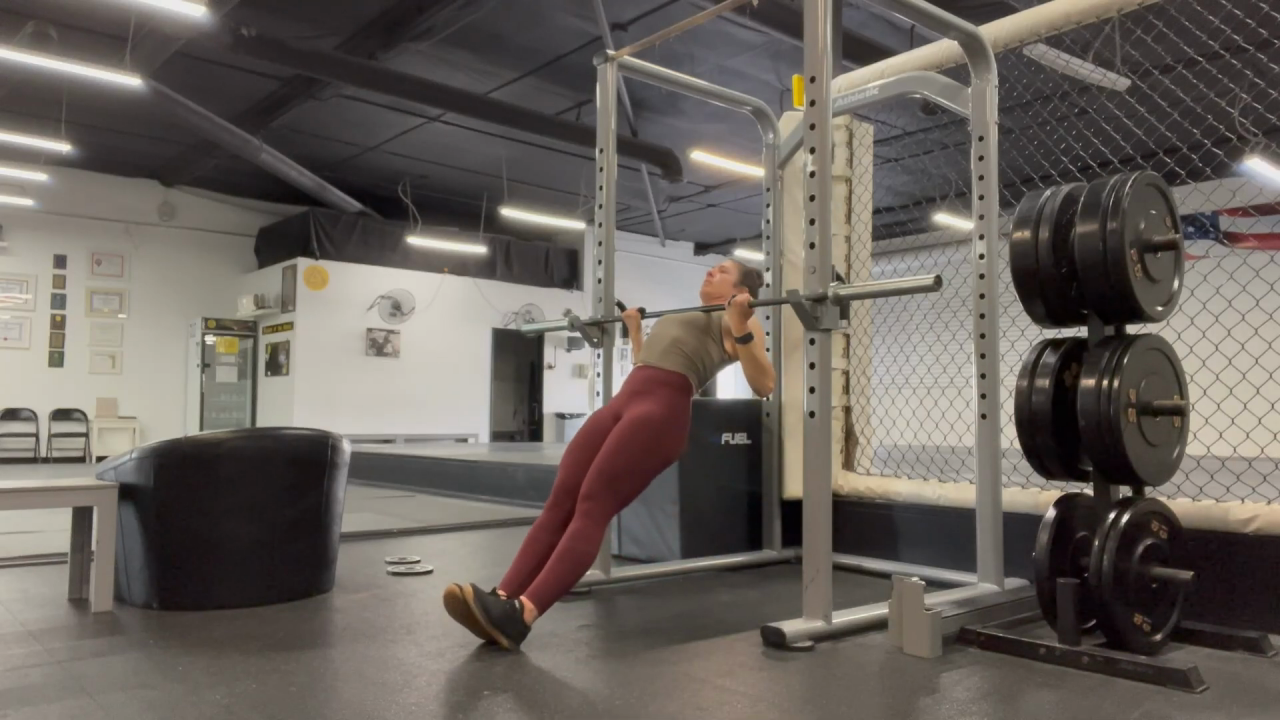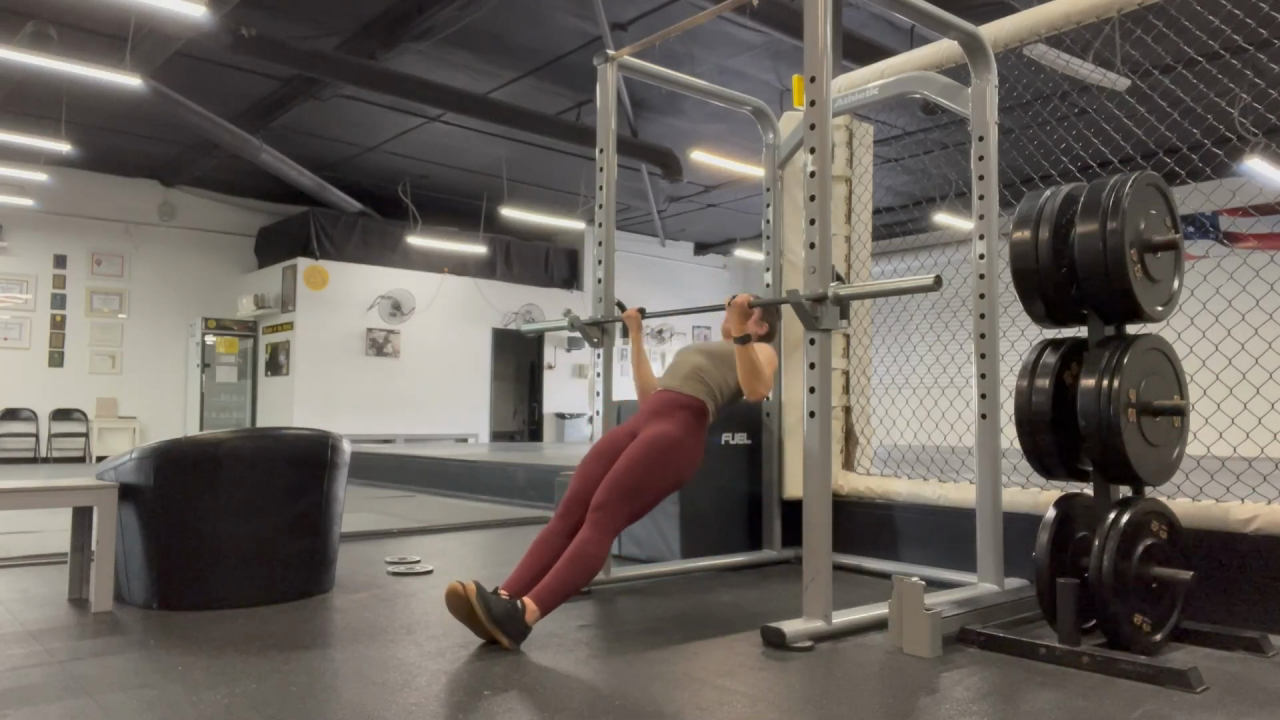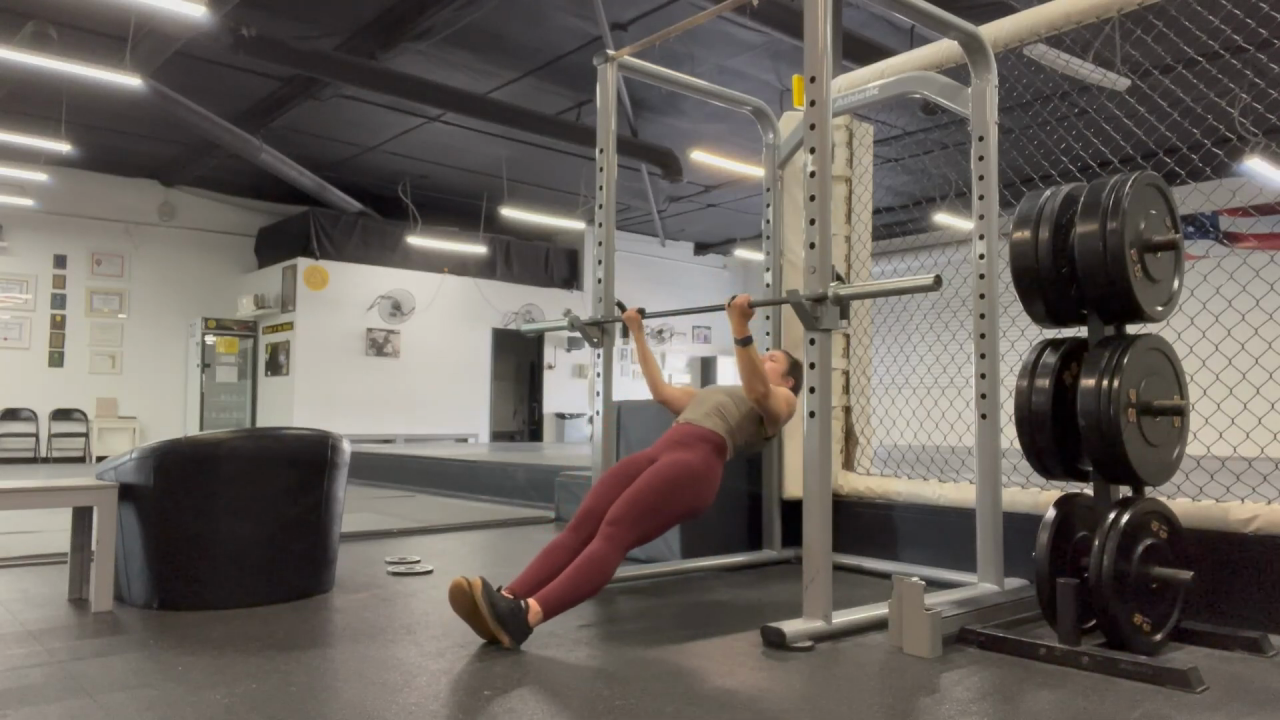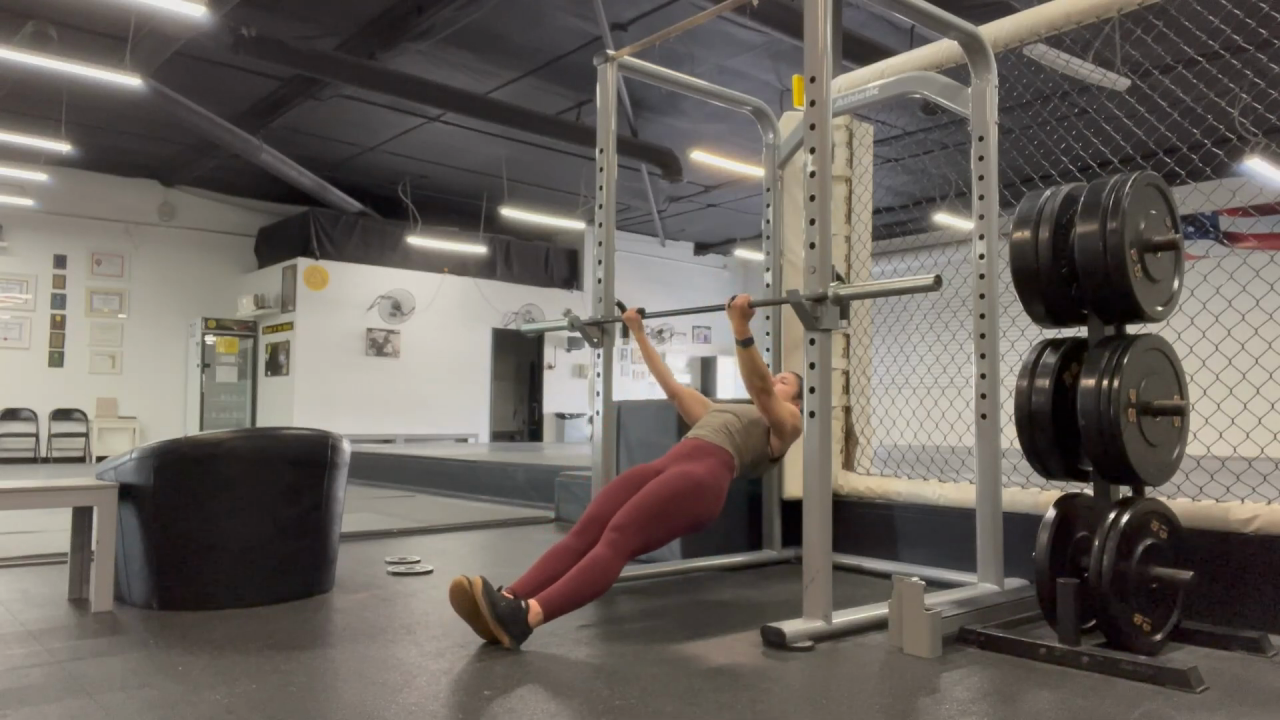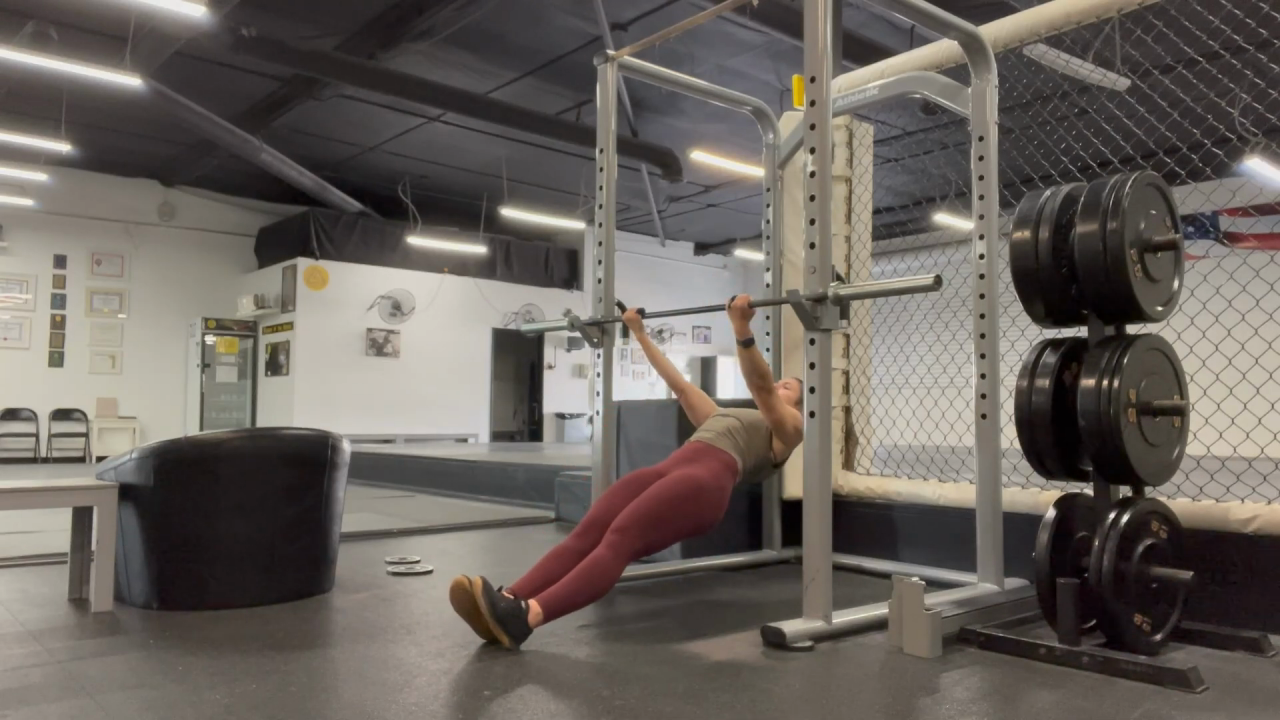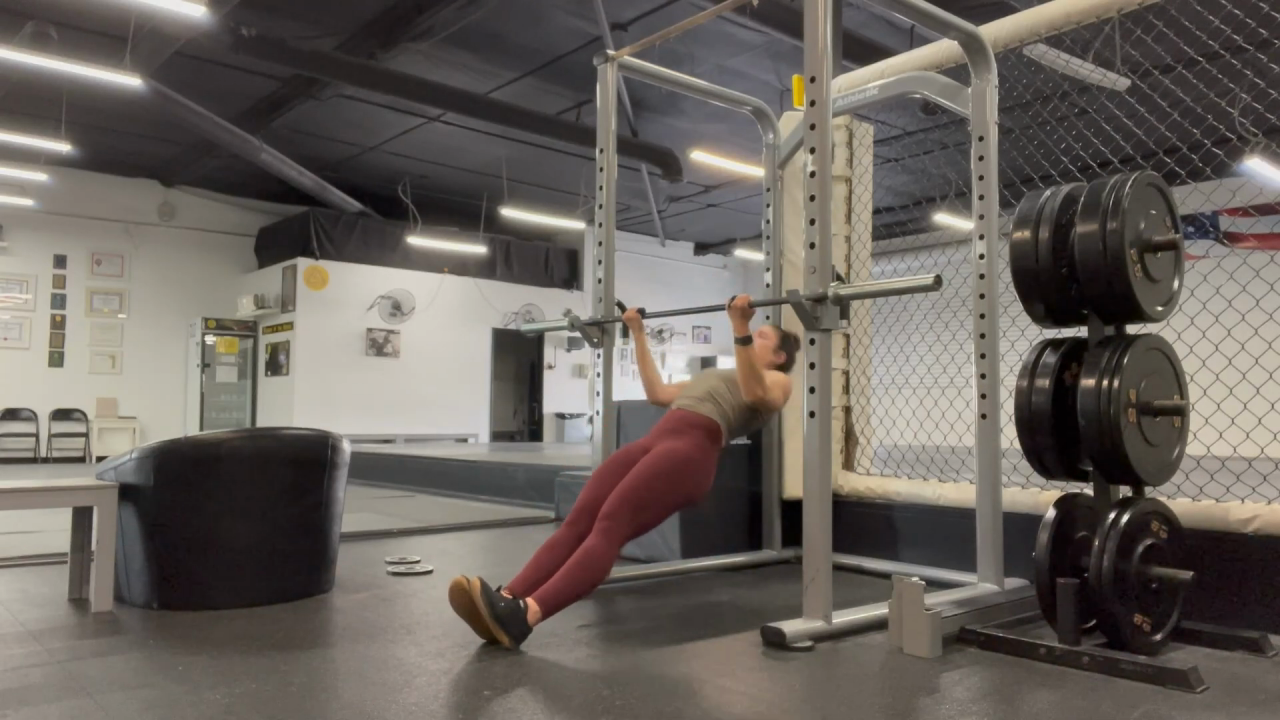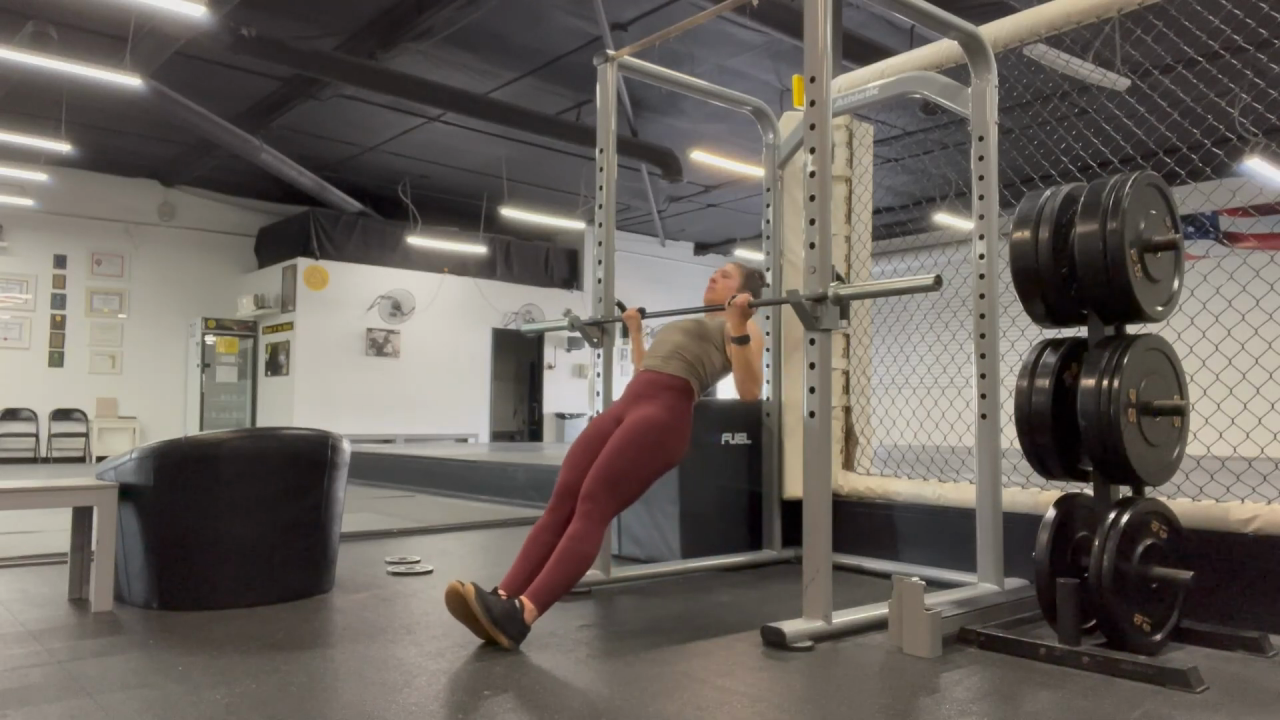
dt=0.3s
person 1, frame 1
left shoulder: (735, 323)
right shoulder: (682, 321)
left elbow: (764, 385)
left wrist: (740, 325)
right wrist: (634, 330)
left hip: (663, 410)
right hip: (623, 401)
left knee: (591, 509)
right knee: (559, 506)
left ankle: (520, 616)
right ankle: (502, 601)
person 1, frame 2
left shoulder: (760, 352)
right shoulder: (699, 350)
left elbow: (756, 391)
right elbow: (647, 390)
left wrist: (741, 329)
right wrist: (636, 334)
left hip: (681, 428)
right hip: (640, 421)
left knee: (600, 519)
right knee: (569, 514)
left ankle: (520, 617)
right ankle: (504, 600)
person 1, frame 3
left shoulder: (781, 401)
right shoulder: (713, 394)
left elbow: (759, 392)
right elbow: (661, 392)
left wrist: (741, 330)
right wrist: (638, 334)
left hip: (696, 461)
right hip: (657, 450)
left knee: (613, 532)
right knee: (580, 527)
left ankle: (524, 617)
right ankle: (508, 600)
person 1, frame 4
left shoulder: (786, 423)
right shoulder: (721, 412)
left elbow: (760, 387)
right elbow: (673, 388)
left wrist: (742, 329)
right wrist: (639, 334)
left hip: (704, 476)
right hip: (665, 464)
left knee: (617, 538)
right knee: (584, 533)
left ankle: (524, 618)
right ankle: (507, 602)
person 1, frame 5
left shoulder: (788, 428)
right shoulder: (722, 418)
left elbow: (762, 386)
right elbow: (681, 386)
left wrist: (743, 329)
right wrist: (640, 333)
left hip: (706, 480)
right hip: (668, 469)
left knee: (619, 540)
right knee: (586, 534)
left ankle: (524, 618)
right ankle: (508, 602)
person 1, frame 6
left shoulder: (777, 381)
right shoulder: (714, 375)
left elbow: (754, 394)
right elbow: (657, 394)
left wrist: (741, 329)
right wrist: (639, 335)
left hip: (691, 450)
right hip: (653, 439)
left knee: (609, 526)
right knee: (577, 523)
left ankle: (523, 616)
right ankle: (506, 600)
person 1, frame 7
left shoulder: (743, 330)
right shoulder: (688, 326)
left elbow: (749, 390)
left wrist: (738, 324)
right wrist: (635, 332)
left hip: (666, 413)
right hip: (624, 406)
left knee: (591, 508)
right knee: (561, 506)
left ankle: (520, 615)
right ankle: (500, 600)
